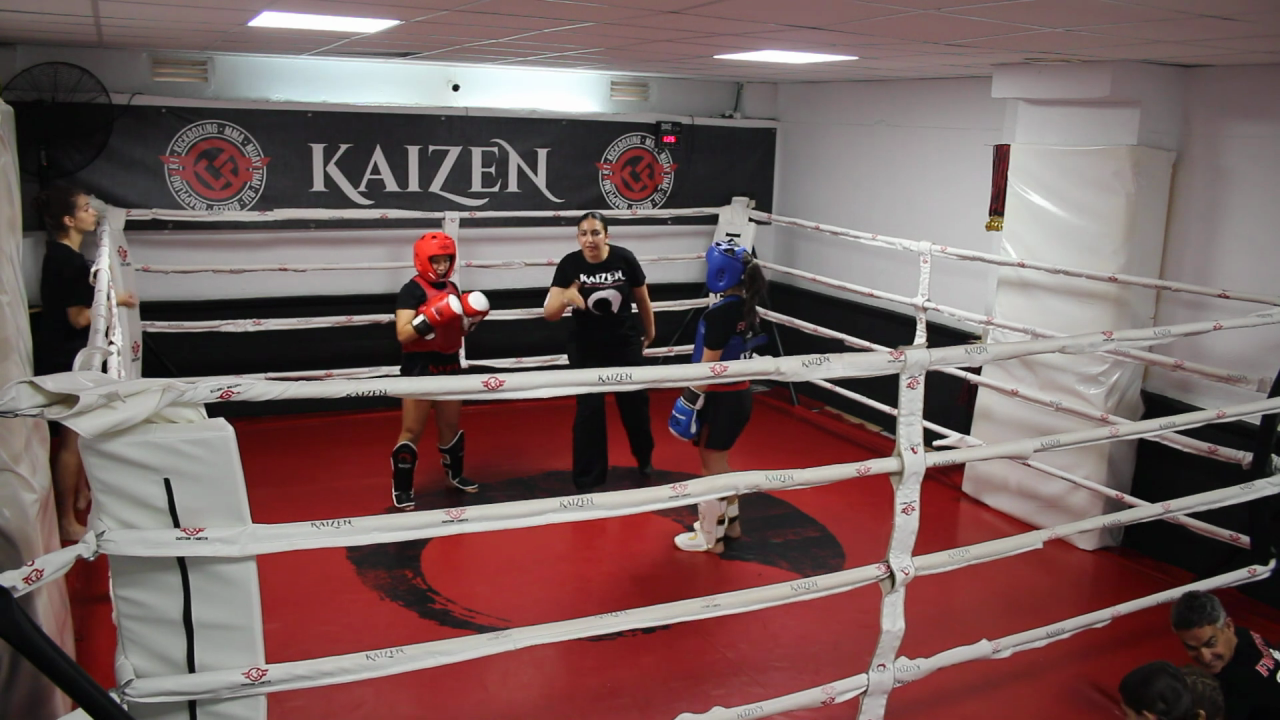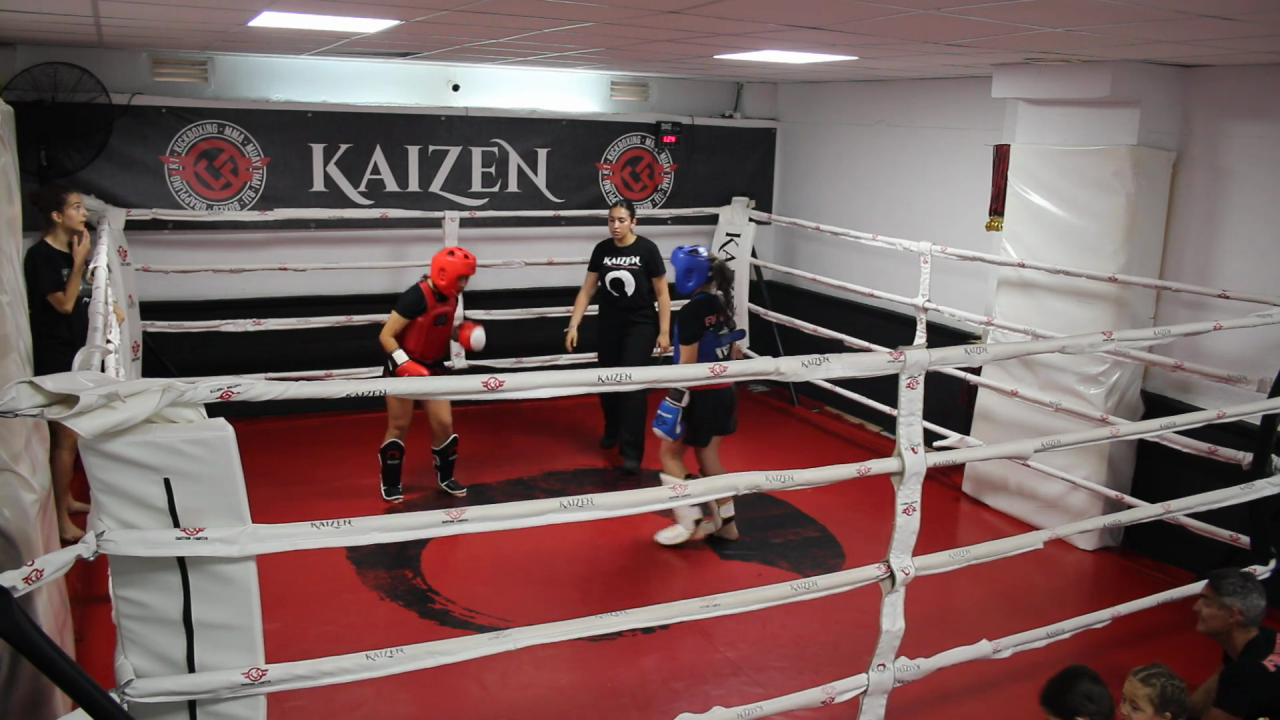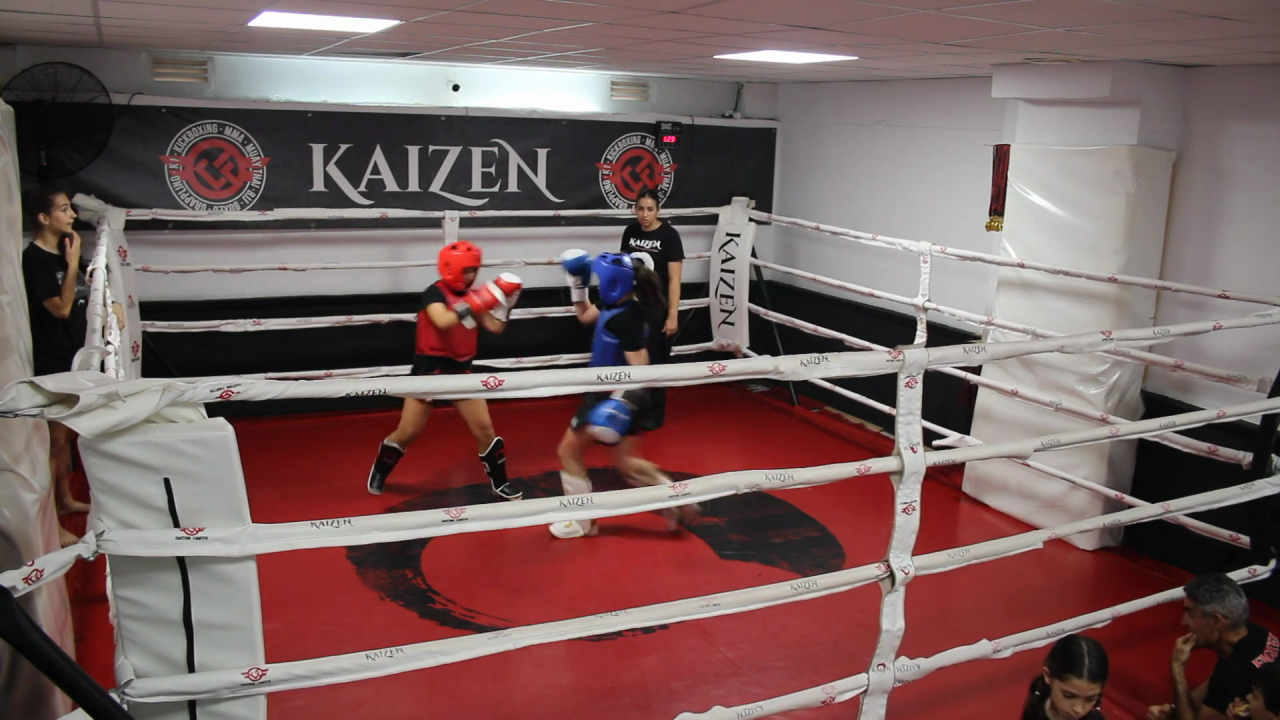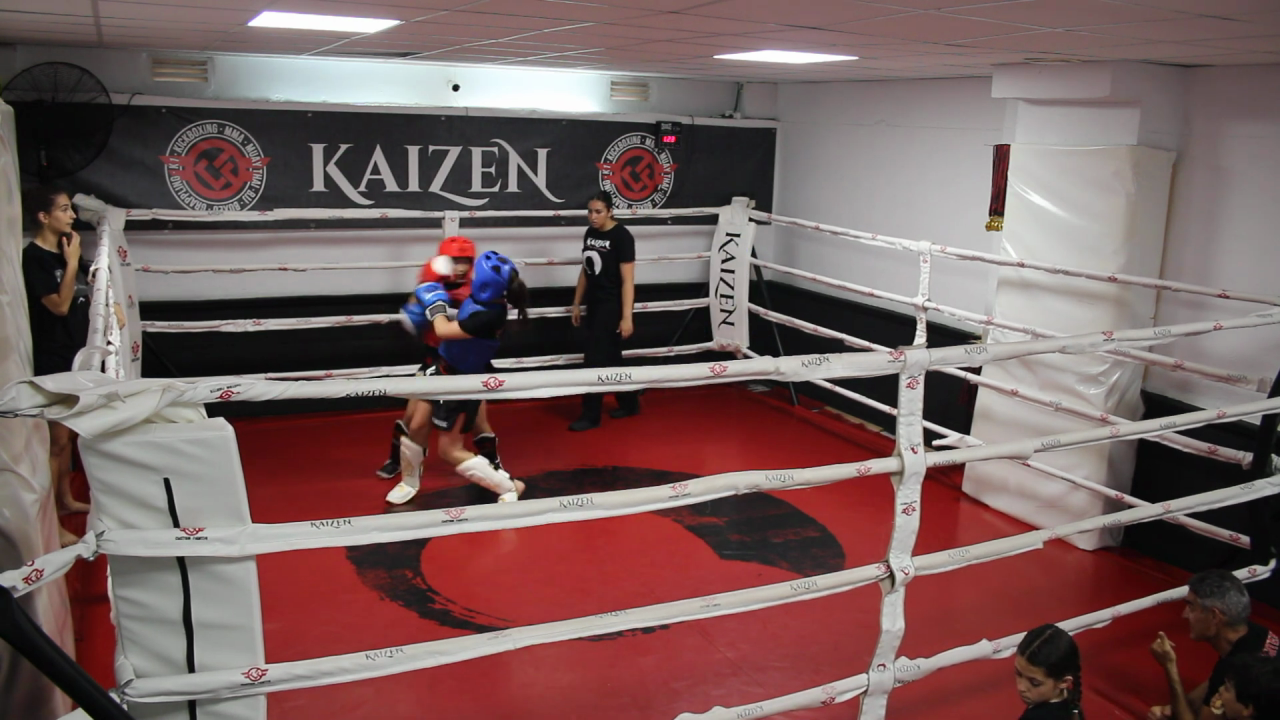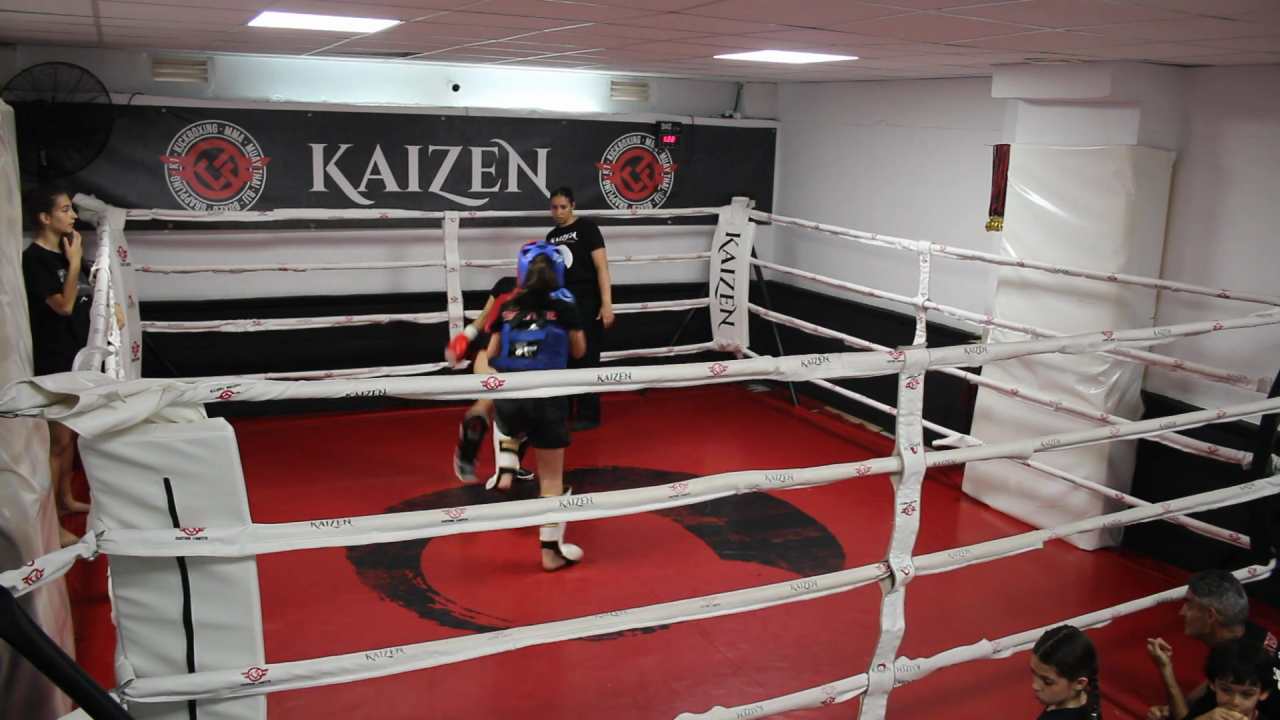
dt=1s
person 1, frame 1
left shoulder: (59, 254)
right shoulder: (70, 262)
right elbow: (78, 318)
right wrist: (116, 301)
left hip: (57, 355)
right hip: (65, 358)
left knee: (77, 430)
right knee: (73, 438)
left ankle: (81, 494)
right ankle: (66, 521)
person 1, frame 2
left shoulder: (73, 250)
right shoulder: (40, 255)
right elbow: (65, 303)
left wrist: (110, 306)
right wrist: (80, 260)
left hip: (77, 353)
right hip: (55, 357)
left knee: (72, 432)
right knee: (67, 435)
left ankle: (66, 498)
right ankle: (60, 518)
person 1, frame 3
left shoulder: (67, 251)
right shoulder: (35, 258)
left elbow: (86, 295)
right elbow: (61, 308)
left wrist: (110, 305)
right wrist: (73, 263)
left hip: (77, 356)
right hip: (53, 361)
left knee: (71, 433)
right knee: (56, 438)
left ankle: (66, 499)
person 1, frame 4
left shoulder: (68, 249)
right shoulder: (34, 257)
left elbow: (85, 293)
right elbow: (59, 306)
left wrist: (110, 304)
right wrist: (73, 263)
left hip: (75, 356)
right hip: (53, 361)
left knee: (70, 432)
right knee: (58, 439)
left ankle: (66, 500)
person 1, frame 5
left shoulder: (66, 252)
right shoulder: (35, 258)
left elbow: (89, 289)
right elbow: (63, 305)
left wrist: (110, 304)
right wrist: (74, 261)
left hip: (77, 355)
right hip: (54, 360)
left knee: (71, 433)
right knee: (58, 439)
left ankle: (66, 498)
person 2, frame 1
left shoulder: (720, 314)
right shoulder: (746, 308)
left elbow: (708, 366)
left wrist: (688, 403)
left hip: (720, 398)
right hip: (738, 394)
left knee: (711, 465)
right knee: (717, 461)
left ankle: (711, 538)
right ankle: (730, 521)
person 2, frame 2
left shoulder: (691, 312)
right shoulder: (723, 305)
left elbow: (687, 364)
right elbow: (736, 352)
left wrist: (673, 403)
left hip: (701, 395)
right hip: (724, 391)
left knee: (670, 453)
right knee: (709, 457)
left ankle: (691, 521)
right ankle: (725, 521)
person 2, frame 3
left shoulder: (627, 318)
right shoulder: (618, 308)
left elbow: (640, 370)
right elbow: (586, 316)
left wrist: (621, 404)
right wrist: (577, 280)
left hip: (616, 397)
right hip: (613, 396)
left knee: (568, 452)
right knee: (624, 460)
left ankle: (583, 521)
right ankle: (677, 503)
person 2, frame 4
left shoulder: (488, 317)
right shoulder: (481, 300)
left elbow: (445, 332)
left wrist: (435, 303)
right hip: (448, 374)
left knee: (449, 450)
right knee: (415, 428)
left ankle: (507, 487)
right ankle: (409, 482)
person 2, frame 5
left shoulder: (508, 308)
right shoulder: (565, 308)
left elbow: (490, 355)
right elbow: (578, 351)
left hip: (511, 397)
right hip: (547, 400)
right knee: (551, 475)
left ankle: (506, 469)
right ankle: (551, 548)
person 3, frame 1
left shoulder: (624, 258)
right shoulder: (570, 264)
left elbow: (642, 300)
right elbow: (549, 313)
left wrist: (649, 332)
right wrist: (565, 299)
left hip: (625, 343)
right hip: (586, 347)
left knee: (634, 402)
right knee: (589, 410)
left ankle: (644, 455)
right ankle: (587, 479)
person 3, frame 2
left shoulder: (647, 249)
right shoulder: (601, 249)
left elbow: (662, 293)
right elbow: (587, 290)
left wrist: (664, 331)
right wrist: (573, 325)
left hip: (640, 326)
right hip: (609, 325)
left ankle: (632, 452)
right ankle: (611, 431)
person 3, frame 3
left shoulder: (669, 235)
right shoulder: (629, 231)
left elbow: (674, 278)
left wrist: (672, 314)
left hip: (658, 306)
left knee: (655, 358)
left ankle: (654, 412)
person 3, frame 4
left shoulder: (621, 236)
right shoulder: (590, 233)
left elbow: (628, 280)
left wrist: (627, 317)
right wrist: (576, 304)
left hip: (612, 305)
right hip: (594, 303)
left knee: (596, 359)
right knee: (609, 357)
left ankle: (590, 415)
right ankle: (629, 403)
person 3, frame 5
left shoulder: (586, 228)
right shoulder: (551, 236)
left elbow: (602, 267)
left wrist: (606, 304)
left hip: (586, 302)
left knee: (586, 358)
left ankle: (589, 415)
right ankle: (564, 409)
person 4, frame 1
left shoulder: (452, 288)
right shoulder: (412, 290)
right elbow: (403, 334)
left wrist: (474, 316)
right wrist: (432, 316)
left hip: (449, 365)
right hip: (420, 367)
left knee: (451, 424)
right knee: (412, 430)
left ankle: (455, 474)
right ankle: (402, 487)
person 4, frame 2
left shoulder: (451, 297)
right shoulder: (415, 297)
right elbow: (386, 336)
left wrist: (462, 333)
right wrist: (404, 366)
left hip: (433, 367)
right hip: (403, 369)
left knee: (443, 425)
right knee: (399, 427)
left ankle: (445, 477)
right ankle: (390, 483)
person 4, frame 3
left shoulder: (471, 296)
right shoulder: (434, 294)
left elbow: (495, 328)
right elbow: (443, 322)
left wrist: (505, 300)
right wrist: (472, 307)
left hip: (461, 370)
right hip: (429, 370)
left knee: (484, 428)
right knee: (408, 432)
left ankle: (499, 482)
right ankle: (379, 473)
person 4, frame 4
left shoulder: (474, 291)
right shoulder: (433, 284)
right wrist: (429, 282)
right hip: (434, 358)
right knee: (413, 414)
right ankle: (396, 460)
person 4, frame 5
right shoulder: (506, 285)
right elbow: (484, 317)
right wrist: (464, 338)
right hip: (489, 351)
right knee: (488, 401)
right ankle: (465, 456)
